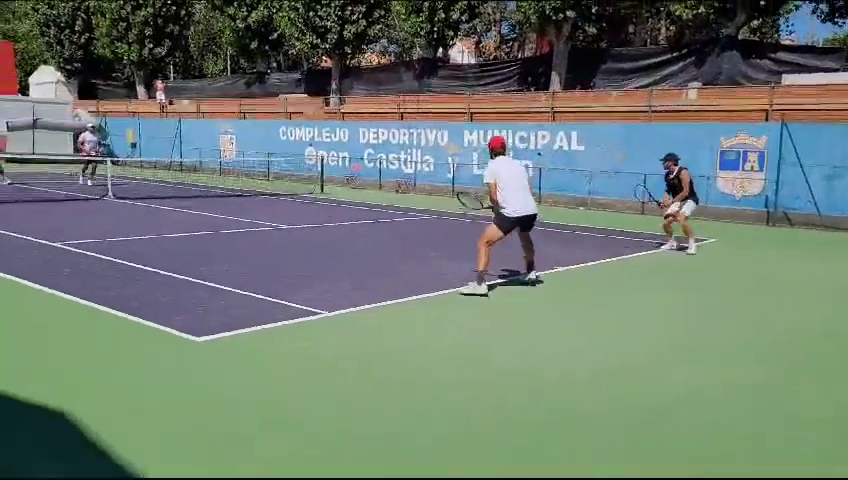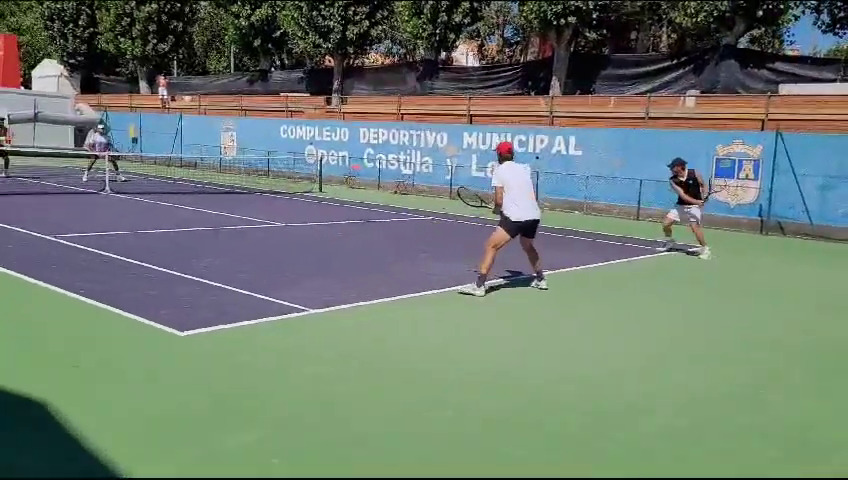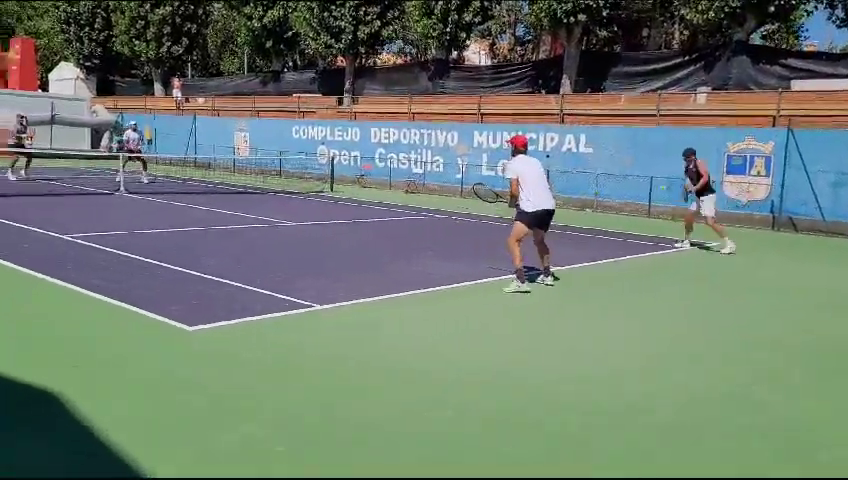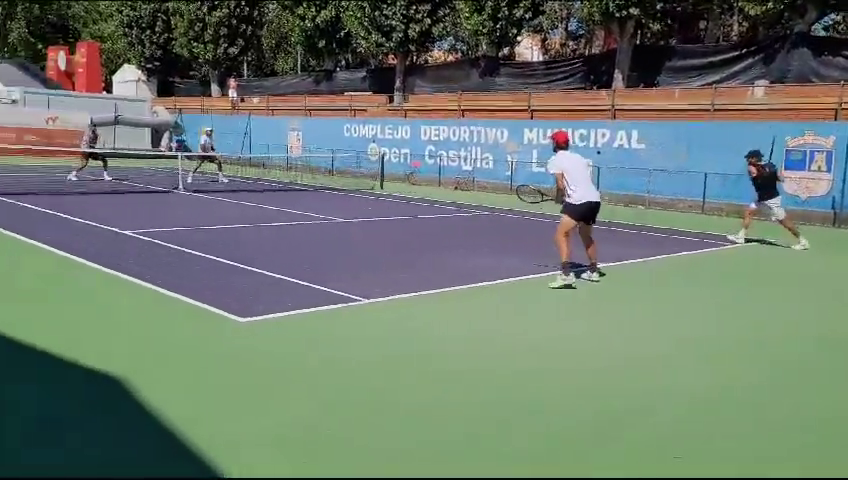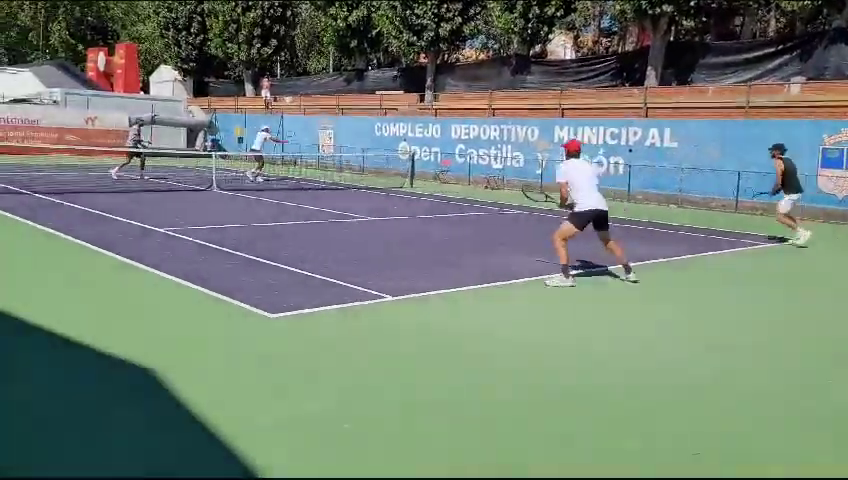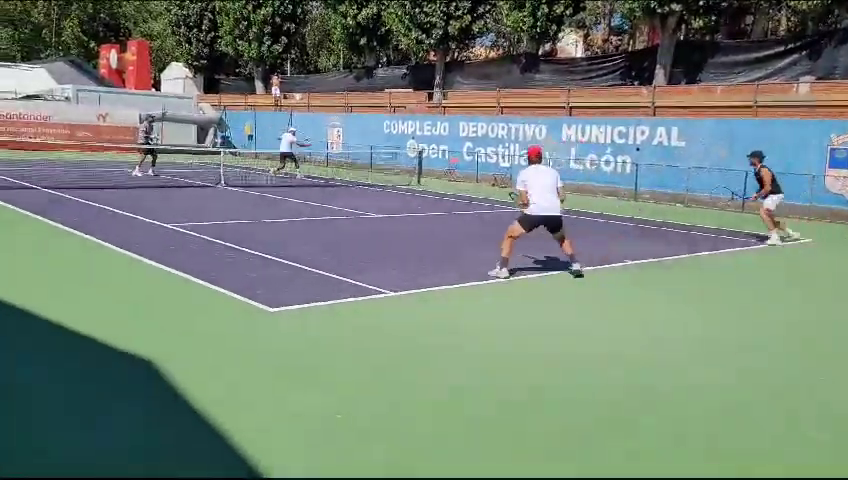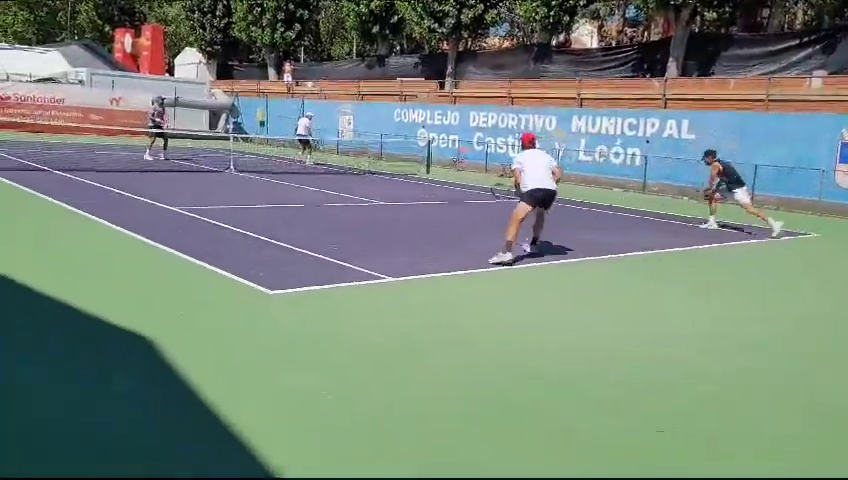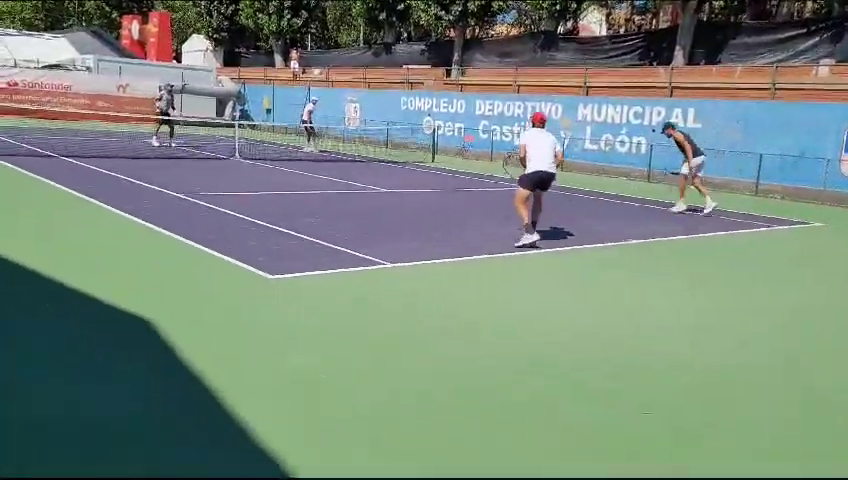
dt=0.3s
person 1, frame 1
left shoulder: (491, 167)
right shoulder: (518, 164)
left elbow: (493, 196)
left wrist: (496, 207)
left hip: (510, 213)
right hip: (531, 211)
left knee: (484, 243)
right knee: (524, 236)
left ankle: (479, 283)
right ankle: (531, 272)
person 1, frame 2
left shoulder: (499, 170)
right shoulder: (525, 169)
left elbow: (499, 199)
left wrist: (498, 209)
left hip: (516, 218)
right hip: (534, 216)
left knee: (491, 247)
right knee: (528, 246)
left ankle: (479, 285)
right ankle: (540, 279)
person 1, frame 3
left shoulder: (512, 164)
right shoulder: (536, 162)
left elbow: (514, 190)
left wrist: (512, 202)
left hip: (532, 209)
right hip: (549, 206)
left knee: (513, 241)
right knee: (539, 240)
left ankle: (521, 281)
right ankle: (547, 275)
person 1, frame 4
left shoulder: (555, 159)
right shoulder: (579, 158)
left elbow: (560, 185)
left wrist: (558, 198)
right wrist: (565, 197)
left hip: (579, 202)
right hip: (594, 199)
left knee: (561, 235)
right knee: (585, 234)
left ankle: (566, 274)
right ankle: (593, 271)
person 1, frame 5
left shoulder: (563, 167)
right shoulder: (590, 167)
left elbow: (563, 193)
left wrist: (562, 204)
left hip: (584, 209)
right hip: (601, 208)
left knee: (558, 238)
right knee: (608, 241)
left ankle: (565, 277)
right ankle: (629, 271)
person 1, frame 6
left shoulder: (523, 174)
right shoulder: (553, 172)
left elbow: (524, 201)
right elbow: (561, 197)
left wrist: (523, 205)
left hip: (535, 212)
right hip: (555, 214)
left knee: (509, 236)
right knee: (562, 238)
left ankle: (502, 269)
right ankle: (575, 264)
person 1, frame 7
left shoulder: (519, 157)
right shoulder: (546, 155)
left elbow: (518, 180)
right elbow: (559, 174)
left wrist: (519, 192)
left hip: (533, 190)
right hip: (551, 191)
left knee: (515, 221)
right knee: (540, 214)
left ankle: (506, 253)
right ankle: (533, 244)
person 1, frame 8
left shoulder: (526, 134)
right shoulder: (551, 137)
left elbow: (522, 155)
right elbow: (560, 159)
left wrist: (526, 167)
left hip: (534, 171)
right hip: (550, 172)
left knee: (519, 201)
right knee: (537, 199)
left ankle: (529, 234)
right ankle: (531, 231)
